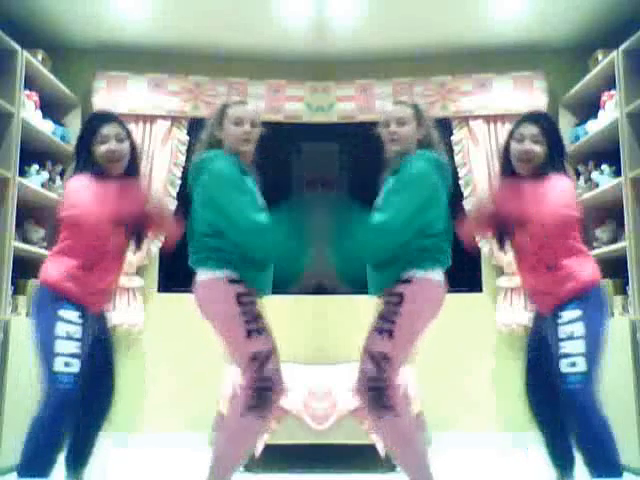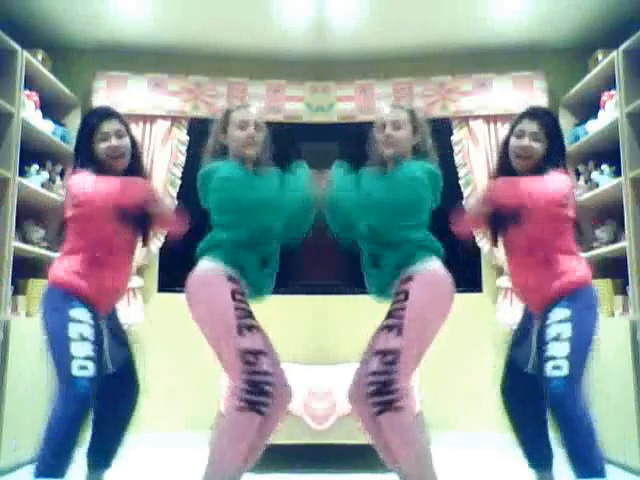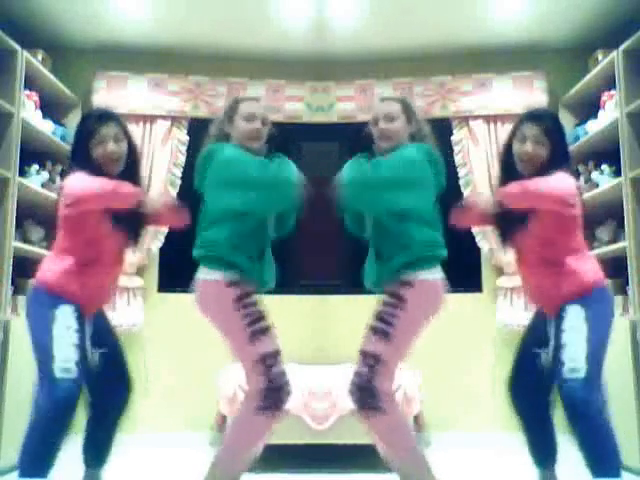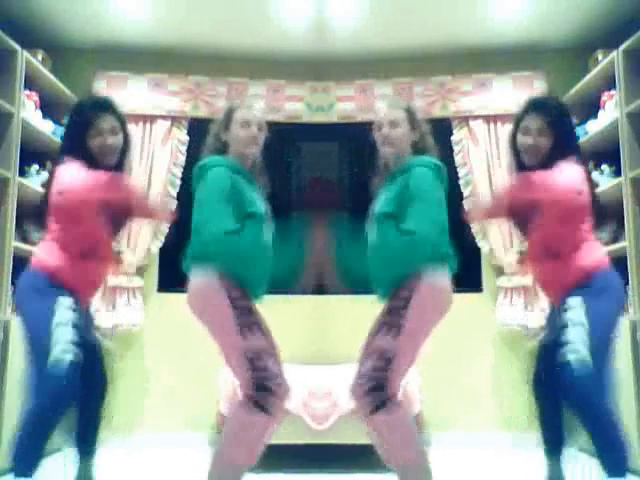
dt=1s
person 1, frame 1
left shoulder: (419, 170)
right shoulder: (397, 173)
left elbow: (394, 226)
right elbow: (382, 227)
left wrist: (349, 239)
left hip: (414, 283)
right hip: (402, 285)
left knee: (377, 387)
right knee: (378, 387)
person 1, frame 2
left shoulder: (413, 177)
right shoulder: (379, 178)
left elbow: (362, 211)
right elbow: (348, 229)
left wrist: (338, 178)
right wrist: (334, 189)
left hip: (423, 282)
right hip: (402, 288)
left knee: (384, 385)
right knee: (363, 392)
person 1, frame 3
left shoulder: (414, 160)
right shoulder: (395, 167)
left elbow: (357, 184)
right elbow: (365, 222)
left wrist: (351, 172)
right wrist: (351, 190)
left hip: (416, 284)
right hip: (401, 285)
left knee: (370, 388)
right knee: (367, 388)
person 1, frame 4
left shoulder: (421, 178)
right shoulder: (390, 182)
left elbow: (421, 241)
left wrist: (363, 258)
left hip: (423, 287)
right hip: (402, 292)
left knee: (377, 389)
right knee: (365, 391)
person 2, frame 1
left shoulder: (242, 173)
right shoulder: (220, 169)
left elbow: (258, 227)
right elbow: (247, 226)
right wrist: (289, 242)
left hip: (236, 285)
right hip: (225, 282)
left knee: (259, 386)
right knee: (262, 387)
person 2, frame 2
left shoulder: (259, 178)
right shoulder: (226, 177)
left elbow: (293, 228)
right elbow: (279, 211)
left wrist: (303, 188)
right wrist: (300, 177)
left hip: (235, 289)
right hip: (216, 282)
left knee: (276, 392)
right knee: (256, 386)
person 2, frame 3
left shoulder: (248, 167)
right shoulder: (225, 160)
left elbow: (279, 220)
right elbow: (282, 185)
left wrist: (288, 189)
right wrist: (287, 172)
left hip: (238, 286)
right hip: (223, 284)
left knee: (272, 388)
right knee: (269, 388)
person 2, frame 4
left shoulder: (249, 183)
right shoulder: (219, 178)
right elbow: (217, 240)
right wrist: (275, 259)
left hip: (236, 292)
right hip: (216, 287)
left knee: (273, 391)
right knee: (263, 389)
person 3, frame 1
left shoulder: (556, 185)
right shoulder: (512, 194)
left elbow: (545, 209)
right elbow: (468, 231)
left wrist: (500, 197)
right wrist: (484, 209)
left hip: (578, 299)
right hip: (544, 306)
left knee: (576, 392)
right knee: (541, 396)
person 3, frame 2
left shoulder: (554, 180)
right shoulder: (509, 189)
left elbow: (539, 196)
right elbow: (467, 225)
left wrist: (494, 190)
right wrist: (475, 211)
left hip: (569, 300)
right hip: (535, 306)
left knee: (561, 391)
right knee: (517, 391)
person 3, frame 3
left shoulder: (560, 181)
right shoulder: (514, 189)
left elbow: (550, 193)
right elbow: (465, 216)
left wrist: (503, 196)
right wrist: (475, 207)
left hip: (583, 301)
right hip: (548, 307)
left knee: (579, 395)
right knee: (524, 389)
person 3, frame 4
left shoulder: (567, 171)
right shoulder: (527, 181)
left elbow: (559, 192)
right elbow: (486, 210)
left wrist: (514, 192)
right wrist: (493, 204)
left hip: (592, 288)
right hip: (564, 294)
left knee: (582, 382)
right knee: (547, 381)
person 4, frame 1
left shoulder: (126, 194)
right shoulder: (83, 185)
left elbow: (171, 232)
right elbow: (96, 208)
left wrist: (155, 210)
right wrist: (140, 197)
left hip: (96, 304)
right hip: (62, 299)
left knee: (98, 395)
right knee: (64, 392)
person 4, frame 2
left shoulder: (130, 189)
right shoulder: (84, 179)
left elbow: (173, 224)
right elbow: (98, 196)
left wrist: (159, 209)
right wrist: (143, 189)
left hip: (104, 307)
right hip: (70, 300)
left knee: (123, 391)
right knee: (78, 392)
person 4, frame 3
left shoulder: (124, 189)
right shoulder: (79, 181)
left elbow: (173, 216)
right elbow: (90, 193)
left wrist: (165, 207)
right wrist: (136, 197)
left hip: (91, 307)
right hip: (56, 301)
left knee: (115, 389)
right knee: (60, 394)
person 4, frame 4
left shoulder: (112, 179)
right shoulder: (72, 171)
left elbow: (151, 209)
right elbow: (81, 192)
left wrist: (147, 204)
right wrist: (122, 190)
left hip: (75, 294)
right hip: (47, 287)
left knee: (93, 381)
right knee: (57, 382)
